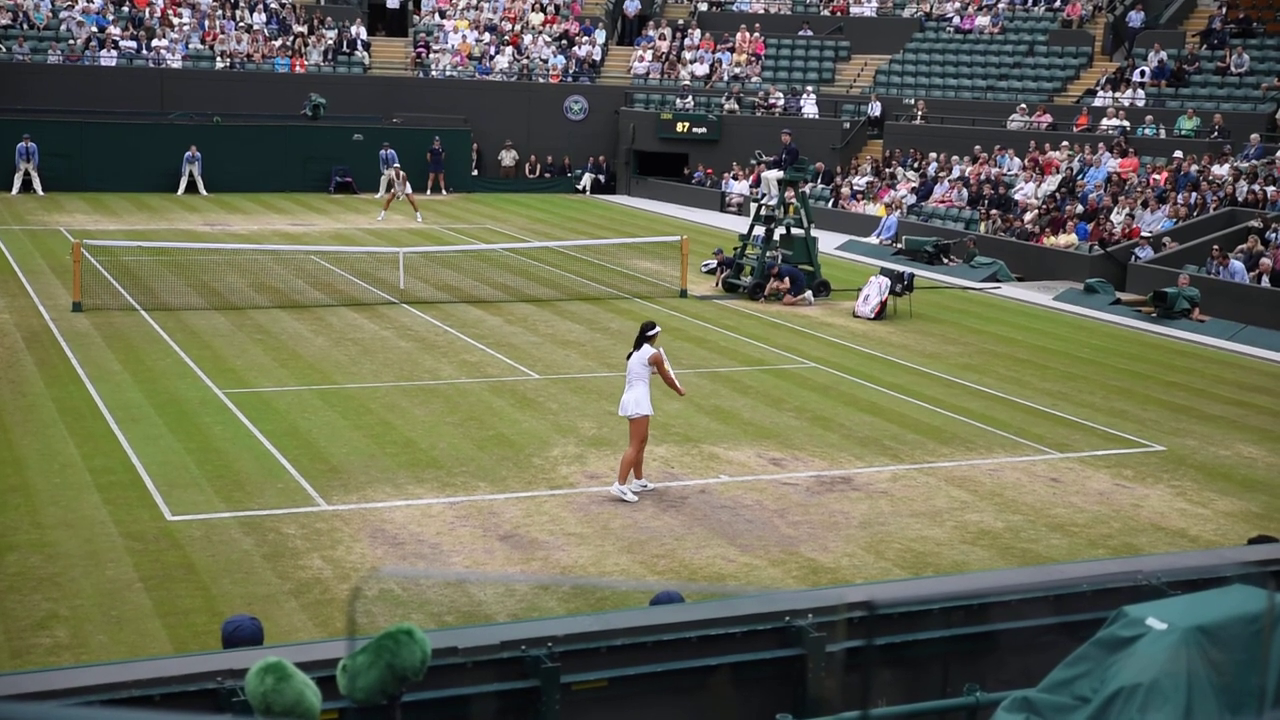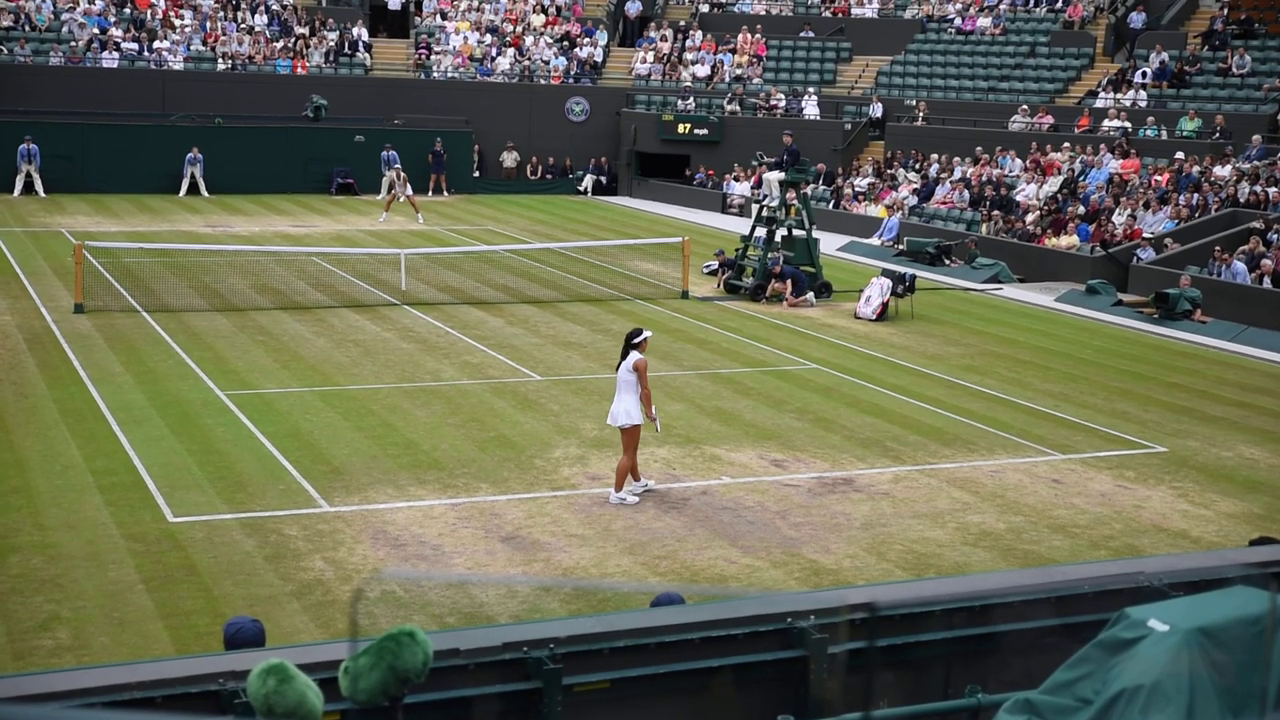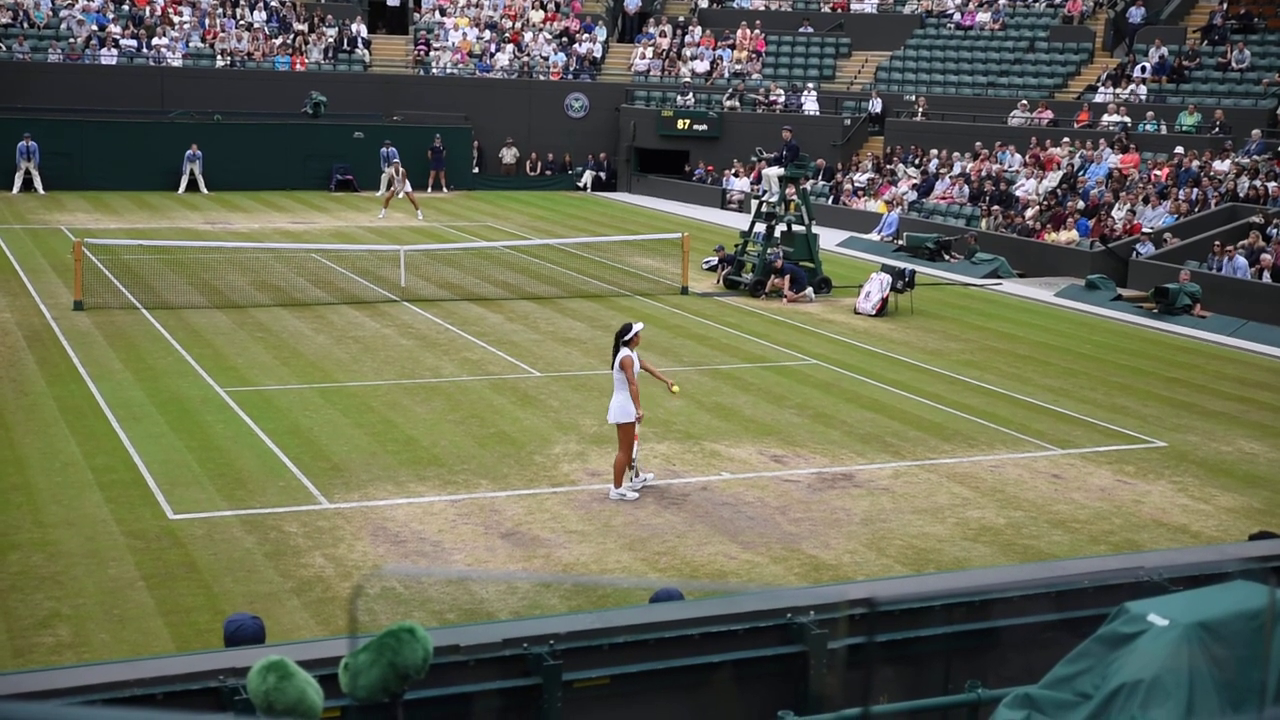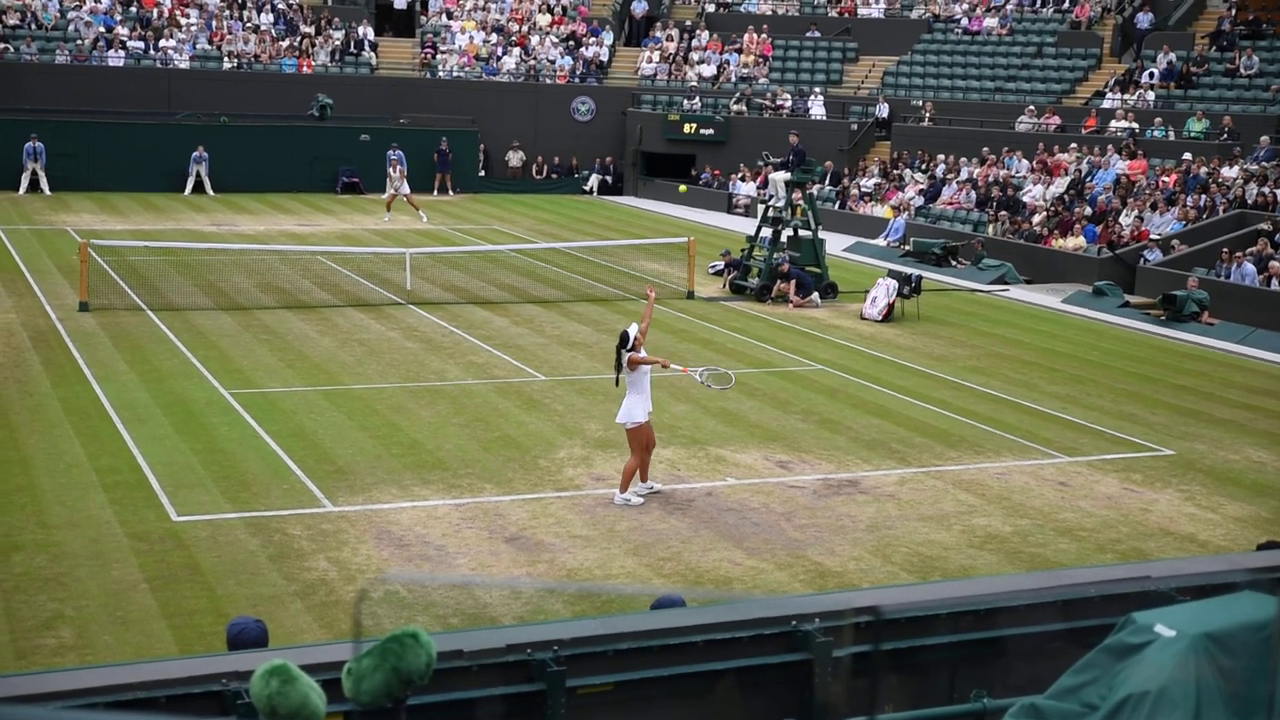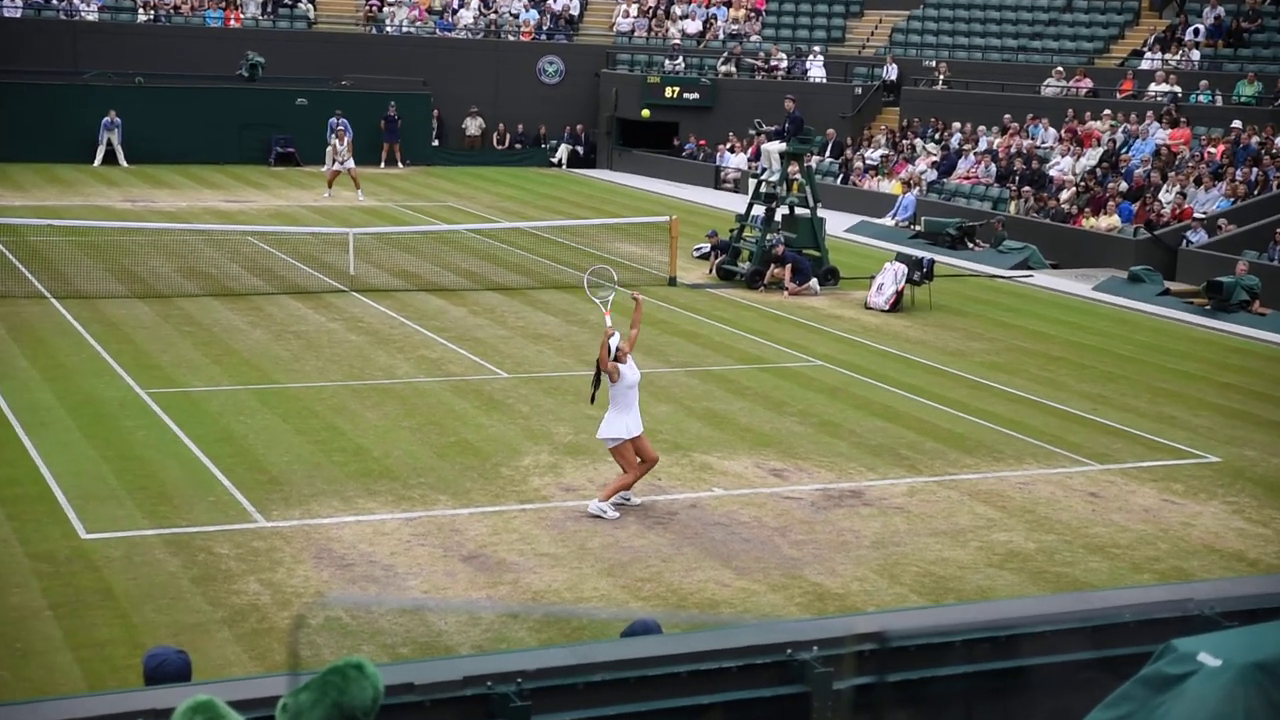
dt=0.4s
person 1, frame 1
left shoulder: (636, 351)
right shoulder: (654, 354)
right elbow: (667, 379)
left wrist: (658, 369)
right wrist: (679, 391)
left hip: (629, 400)
right hip: (638, 402)
left knee: (641, 442)
right knee: (635, 446)
left ankle: (638, 481)
right ankle: (620, 485)
person 1, frame 2
left shoulder: (628, 358)
right shoulder: (640, 361)
right elbow: (645, 389)
left wrist: (645, 407)
right wrist: (649, 411)
left hip: (621, 409)
right hip: (628, 411)
left knee: (632, 450)
right knee: (628, 454)
left ankle: (638, 483)
right ankle: (617, 493)
person 1, frame 3
left shoulder: (630, 353)
right shoulder: (626, 357)
left elbow: (647, 367)
right elbow: (632, 384)
left wrist: (665, 380)
right wrist: (638, 408)
left hip: (625, 406)
right hip: (624, 407)
left knee: (631, 447)
right knee: (625, 450)
left ankle: (636, 478)
right ankle: (617, 489)
person 1, frame 4
left shoulder: (638, 350)
right shoulder: (632, 358)
left elbow: (645, 322)
right elbow: (645, 360)
left wrist: (651, 300)
right wrist: (660, 360)
left hip: (641, 409)
right hip: (635, 412)
left knee: (650, 445)
right knee: (637, 455)
left ankle: (644, 484)
right ankle: (622, 494)
person 1, frame 5
left shoulder: (627, 361)
right shoulder: (614, 371)
left elbow: (634, 330)
right elbow: (603, 364)
left wrist: (639, 304)
right wrist: (605, 338)
left hip: (630, 426)
right hip: (617, 429)
left knee: (651, 459)
right knee: (631, 475)
left ankle: (623, 493)
right ankle: (599, 503)
